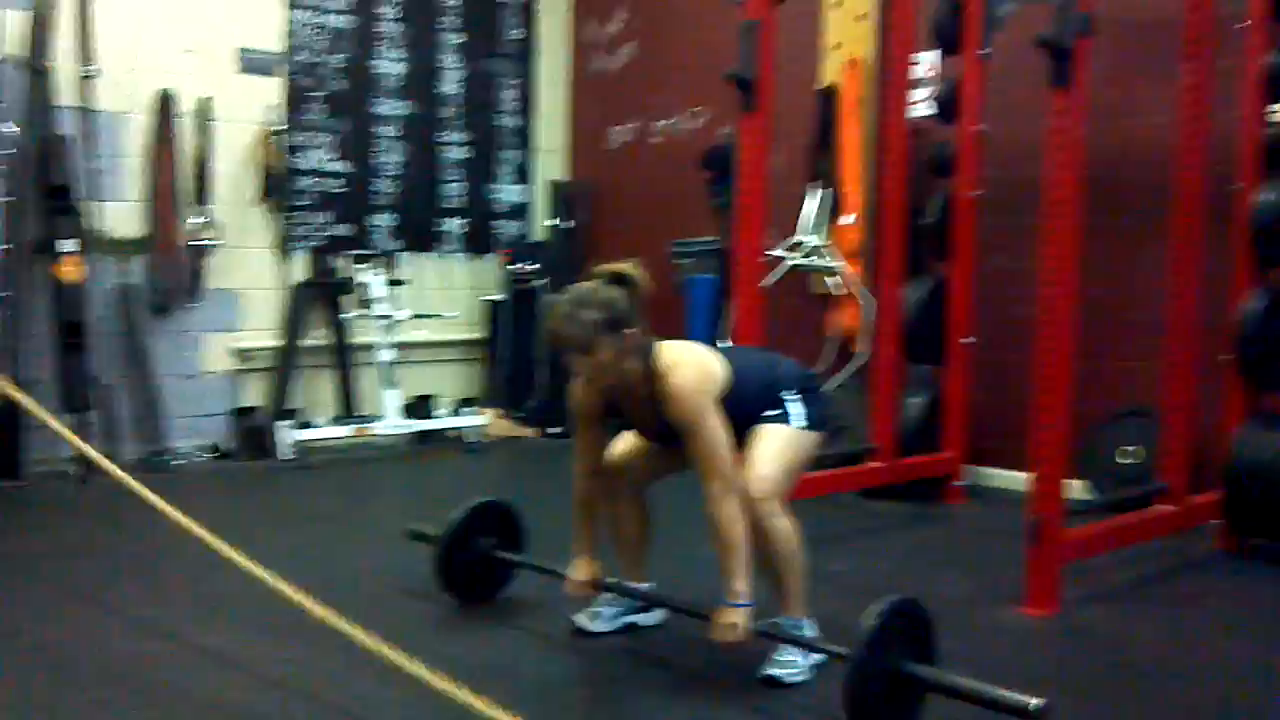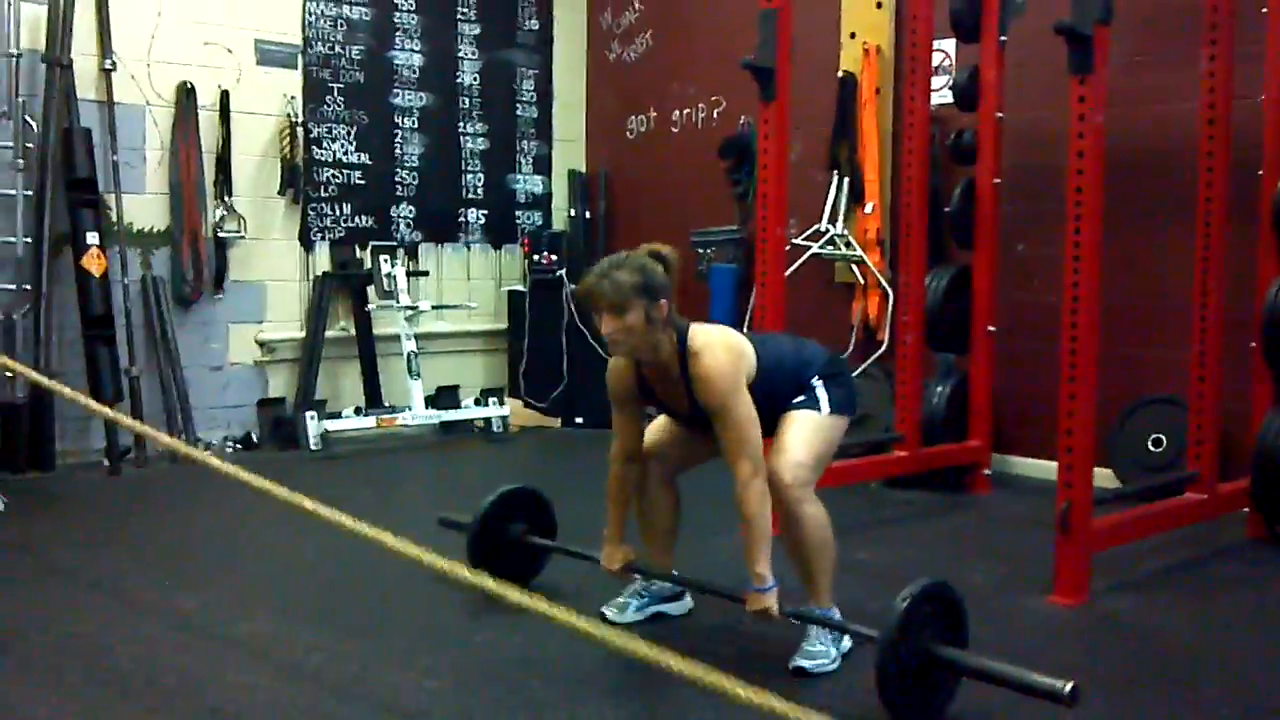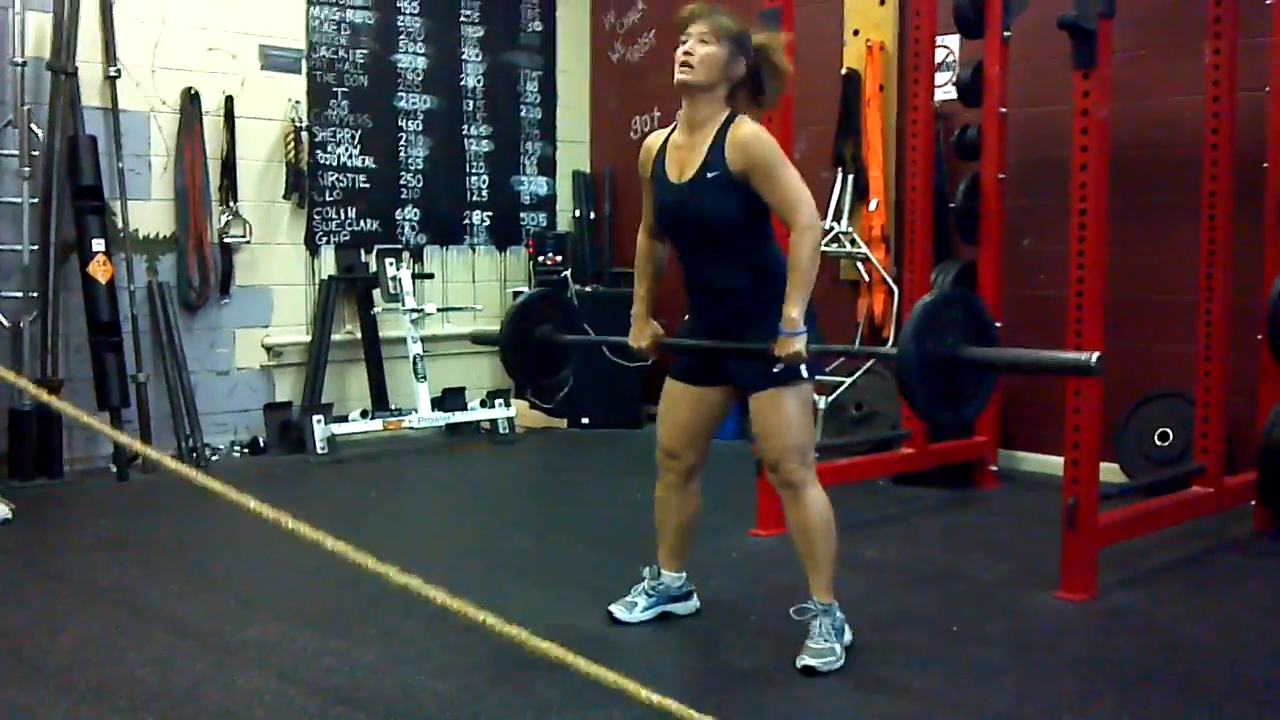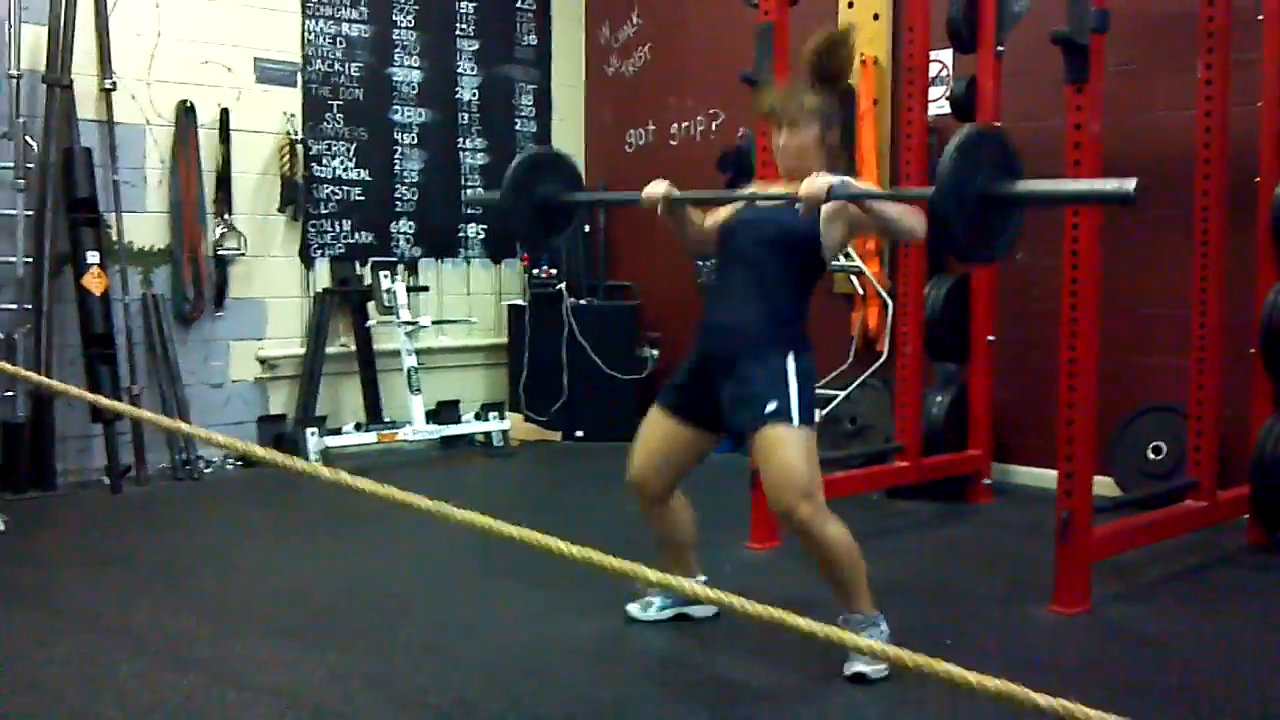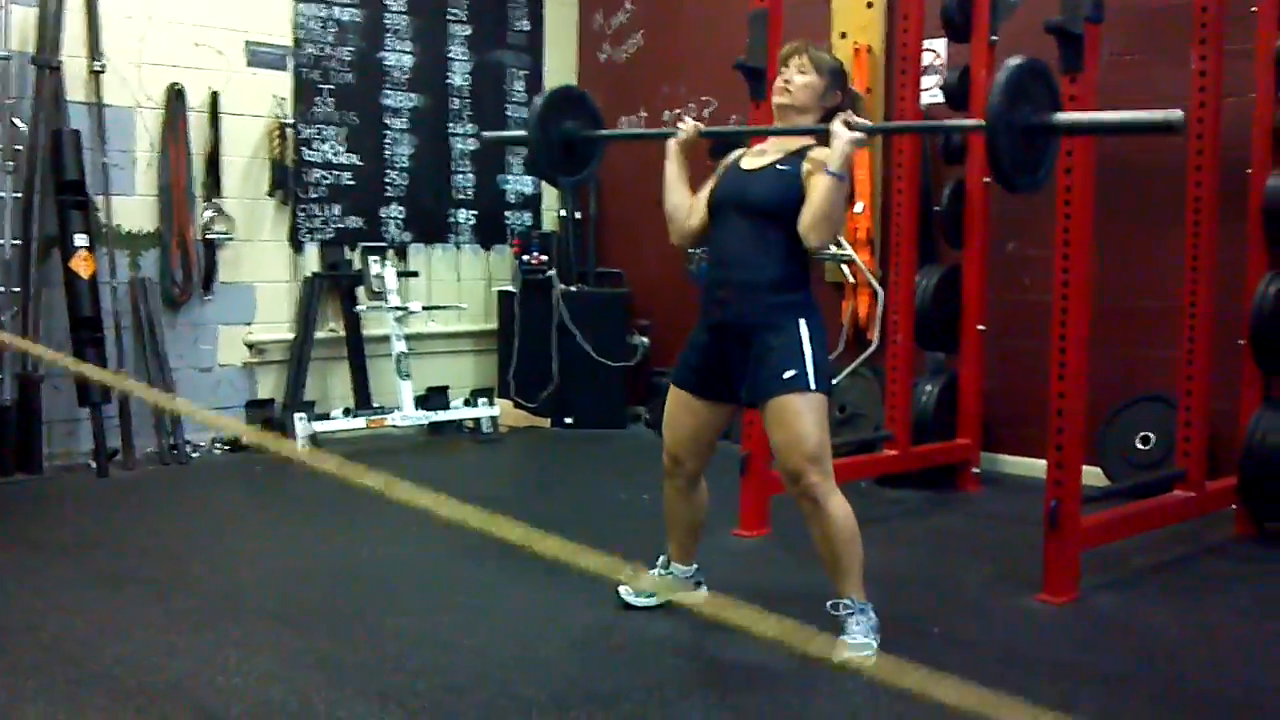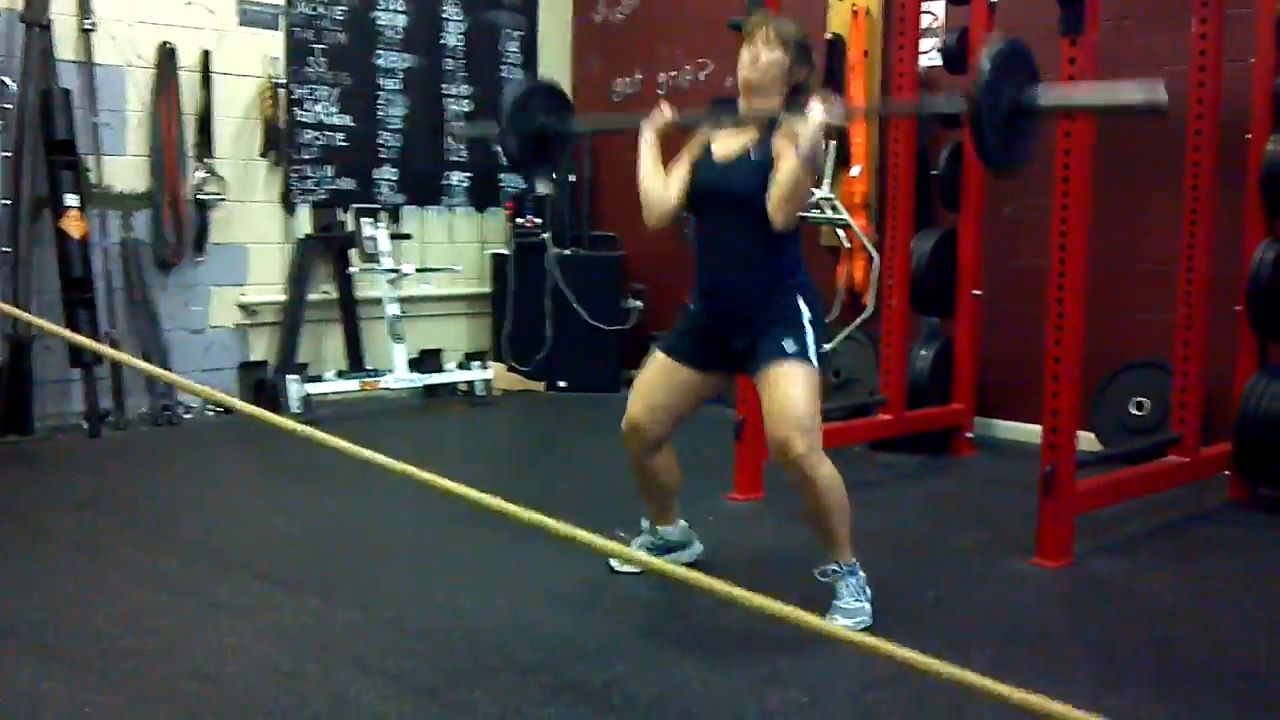
dt=0.7s
person 1, frame 1
left shoulder: (680, 380)
right shoulder: (588, 390)
left elbow: (723, 491)
right elbow: (589, 472)
left wrist: (737, 599)
right wrist: (583, 555)
left hip: (784, 397)
right hip: (723, 405)
left knee: (756, 494)
right knee: (618, 469)
left ankle: (798, 628)
right ankle: (635, 595)
person 1, frame 2
left shoulder: (712, 362)
right shoulder: (624, 369)
left elbow: (749, 473)
right elbow: (625, 456)
left wrist: (761, 579)
right wrist: (613, 538)
left hip: (814, 383)
right hip: (755, 393)
left knee: (788, 482)
right knee: (652, 459)
left ankle: (826, 620)
right ankle: (662, 585)
person 1, frame 3
left shoulder: (747, 138)
right shoulder: (657, 148)
left elbow: (807, 223)
right elbow: (651, 234)
left wrist: (791, 321)
right wrist: (642, 314)
left hip: (770, 325)
right hip: (705, 328)
left knee: (787, 467)
right knee: (675, 457)
left ankle: (826, 614)
right ankle: (671, 582)
person 1, frame 4
left shoulder: (836, 199)
right shoulder: (756, 198)
left elbow: (913, 227)
right elbow: (701, 235)
left wrist: (839, 193)
right wrist: (669, 204)
left hip: (770, 362)
right hip: (706, 360)
left knee: (799, 506)
right knee: (646, 481)
left ankle: (867, 621)
right ankle: (687, 586)
person 1, frame 5
left shoulder: (820, 159)
right shoulder: (737, 158)
left elbow: (815, 235)
right elbow: (684, 229)
left wrist: (840, 156)
right wrist: (676, 153)
left hip: (783, 330)
right hip: (716, 328)
left knee: (808, 477)
right knee: (679, 462)
left ankle: (856, 611)
right ankle: (680, 572)
person 1, frame 6
left shoulder: (790, 136)
right shoulder: (704, 140)
left elbow: (781, 215)
right elbow: (658, 212)
left wrist: (812, 138)
right wrist: (651, 137)
left hip: (780, 314)
right hip: (709, 314)
left knee: (796, 446)
right knee: (639, 426)
left ankle: (846, 572)
right ankle: (668, 532)
